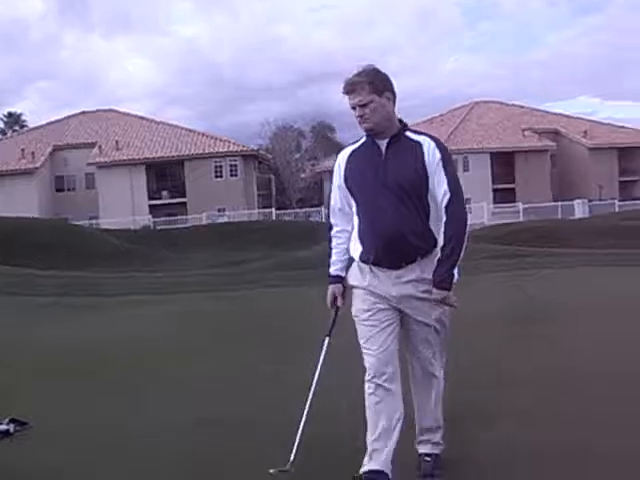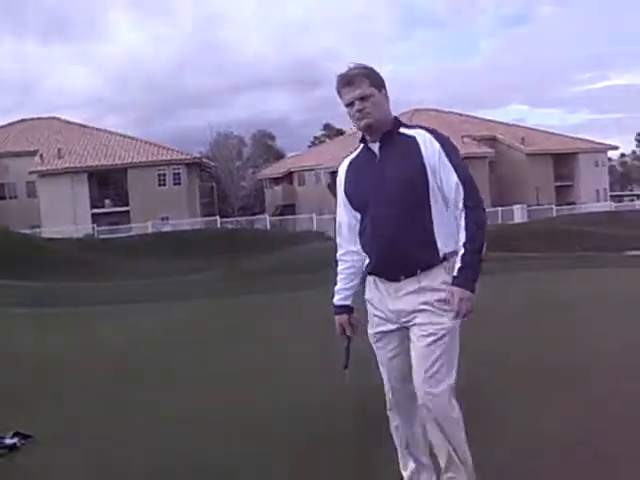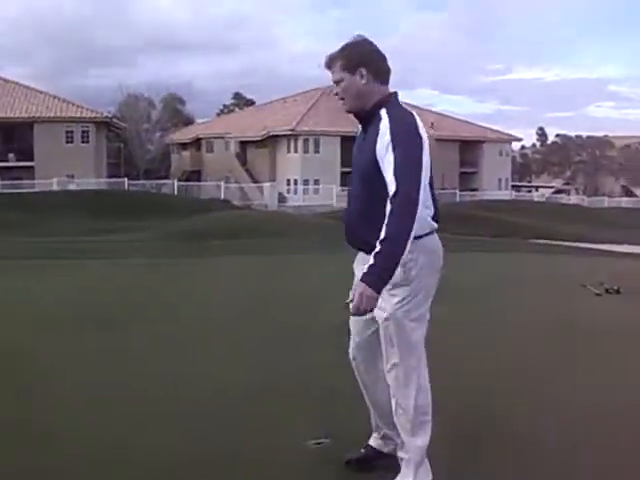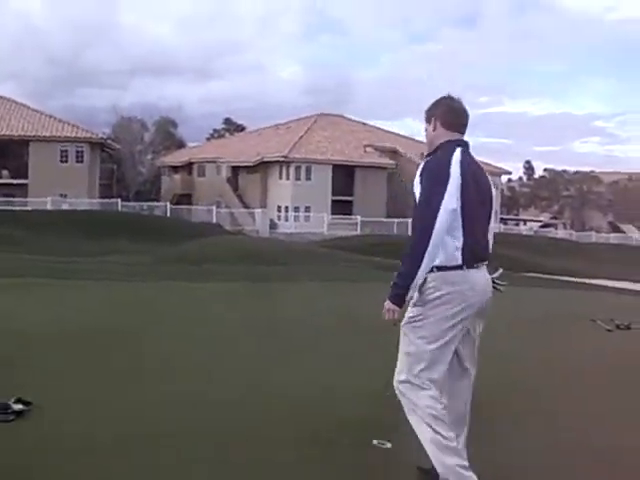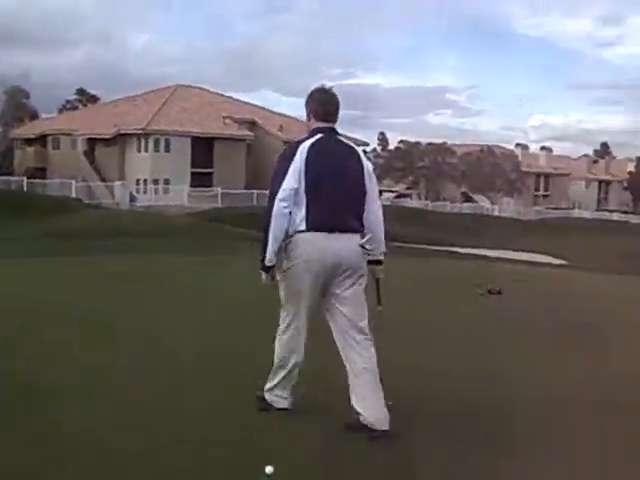
dt=0.5s
person 1, frame 1
left shoulder: (428, 149)
right shoulder: (348, 160)
left elbow: (454, 214)
right elbow: (341, 223)
left wrist: (444, 276)
right wrist: (337, 275)
left hip: (421, 275)
right hip: (370, 280)
left knee: (427, 368)
right knee: (379, 374)
left ankle: (430, 446)
person 1, frame 2
left shoulder: (428, 144)
right shoulder: (349, 169)
left elbow: (471, 207)
right elbow: (349, 240)
left wrist: (466, 278)
right wrist: (343, 300)
left hip: (434, 287)
right hip: (381, 294)
left knee: (435, 394)
right knee: (398, 397)
person 1, frame 3
left shoulder: (399, 125)
right shoulder: (369, 127)
left elbow: (406, 205)
left wrist: (376, 278)
left hip: (403, 263)
right hip: (372, 260)
left knee: (403, 368)
right knee: (363, 353)
right ankle: (386, 440)
person 1, frame 4
left shoulder: (438, 164)
right shoulder: (478, 170)
left elbow: (427, 232)
left wrist: (397, 293)
left hip: (445, 285)
right hip: (478, 282)
left knee: (414, 382)
right knee: (456, 378)
person 1, frame 5
left shoulder: (296, 153)
right shoulder: (357, 156)
left elbow: (279, 208)
right elbow: (372, 209)
left wrist: (269, 260)
right wrist: (376, 254)
left hip: (307, 247)
right hip: (349, 248)
left knee: (292, 327)
right knee: (355, 333)
left ankle: (277, 395)
right ankle: (375, 416)
